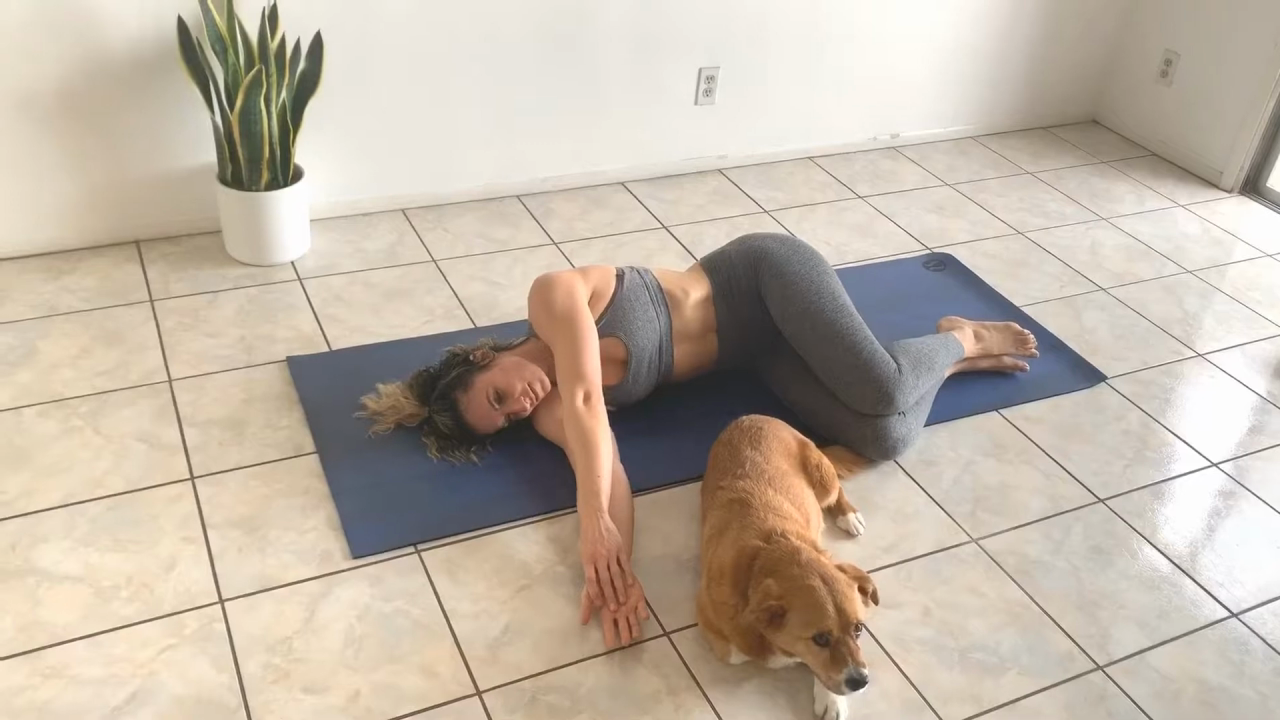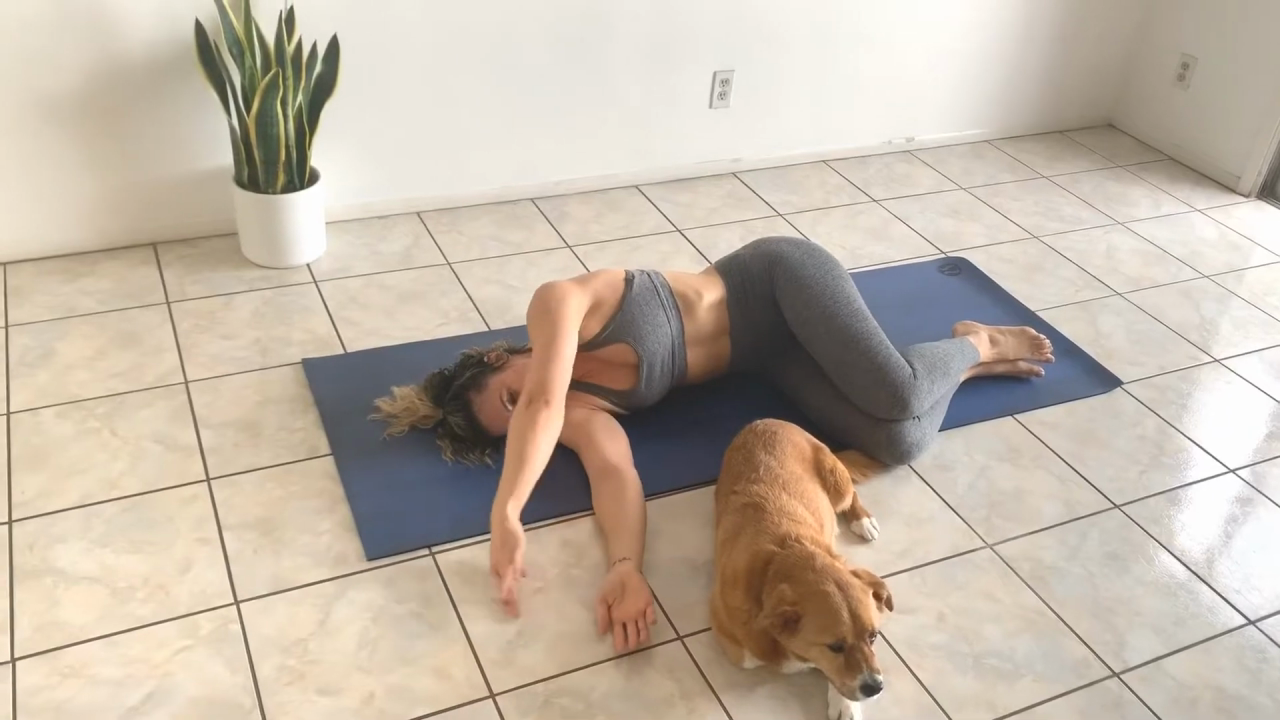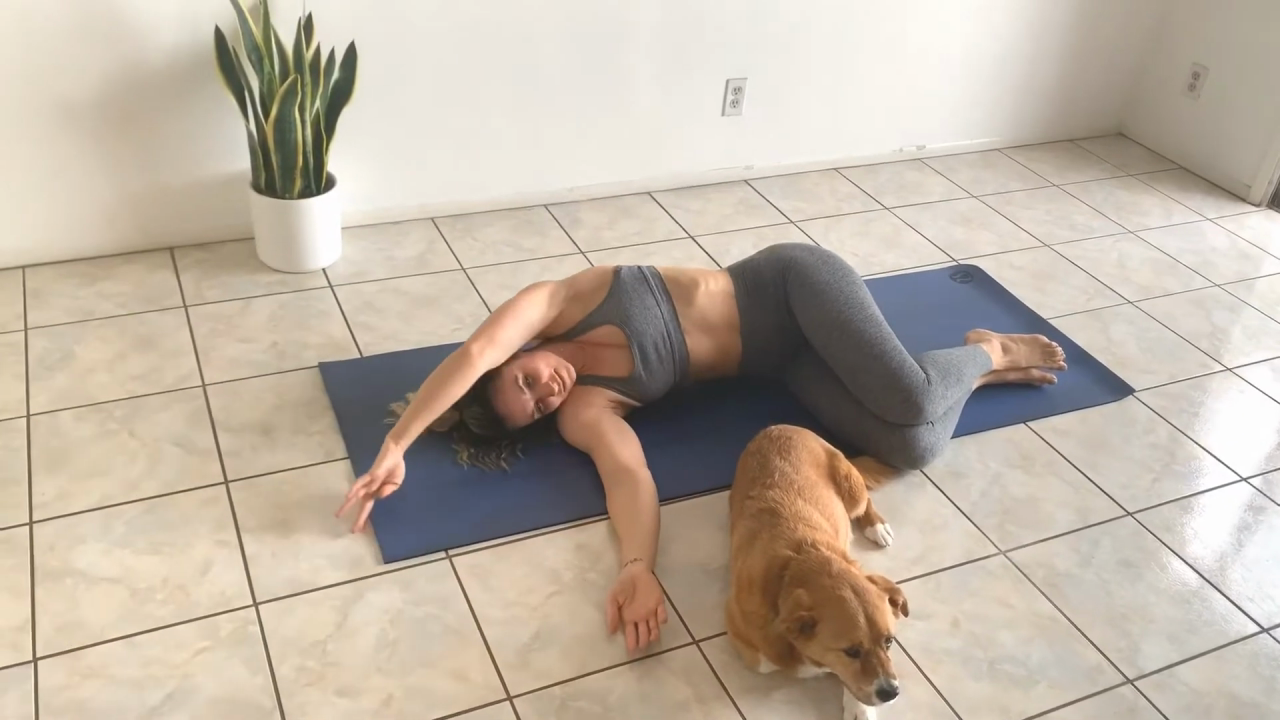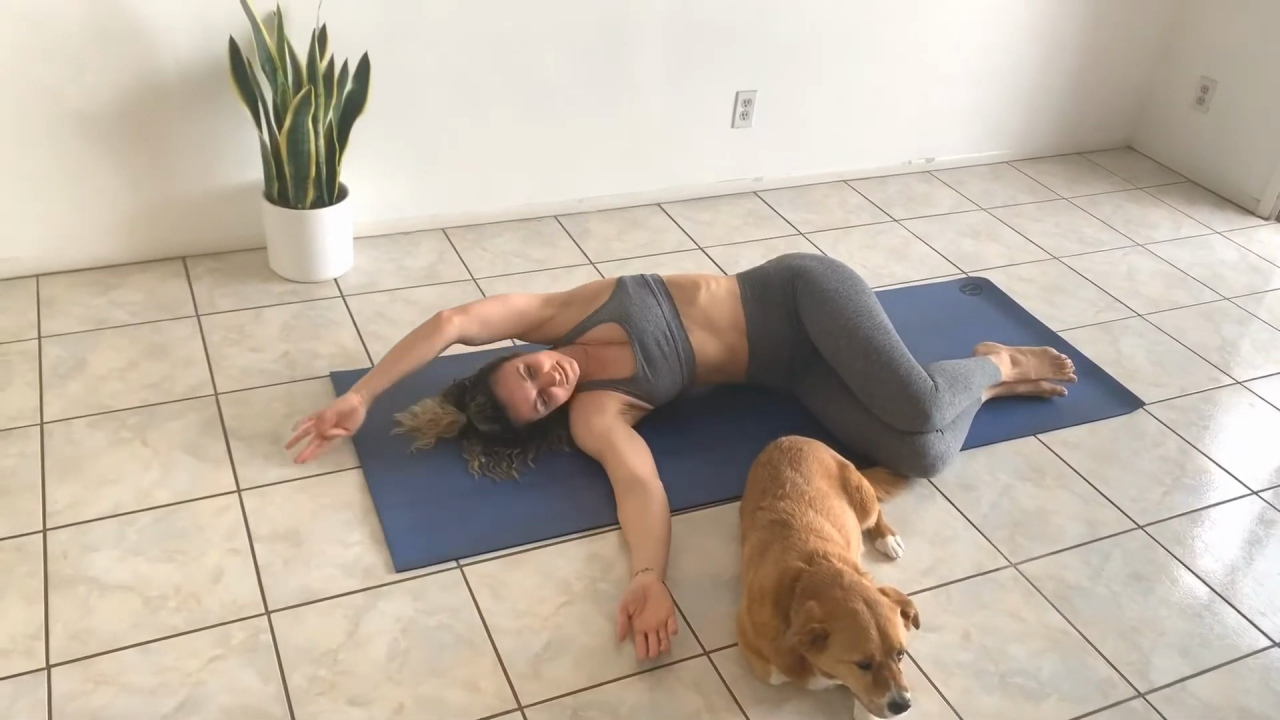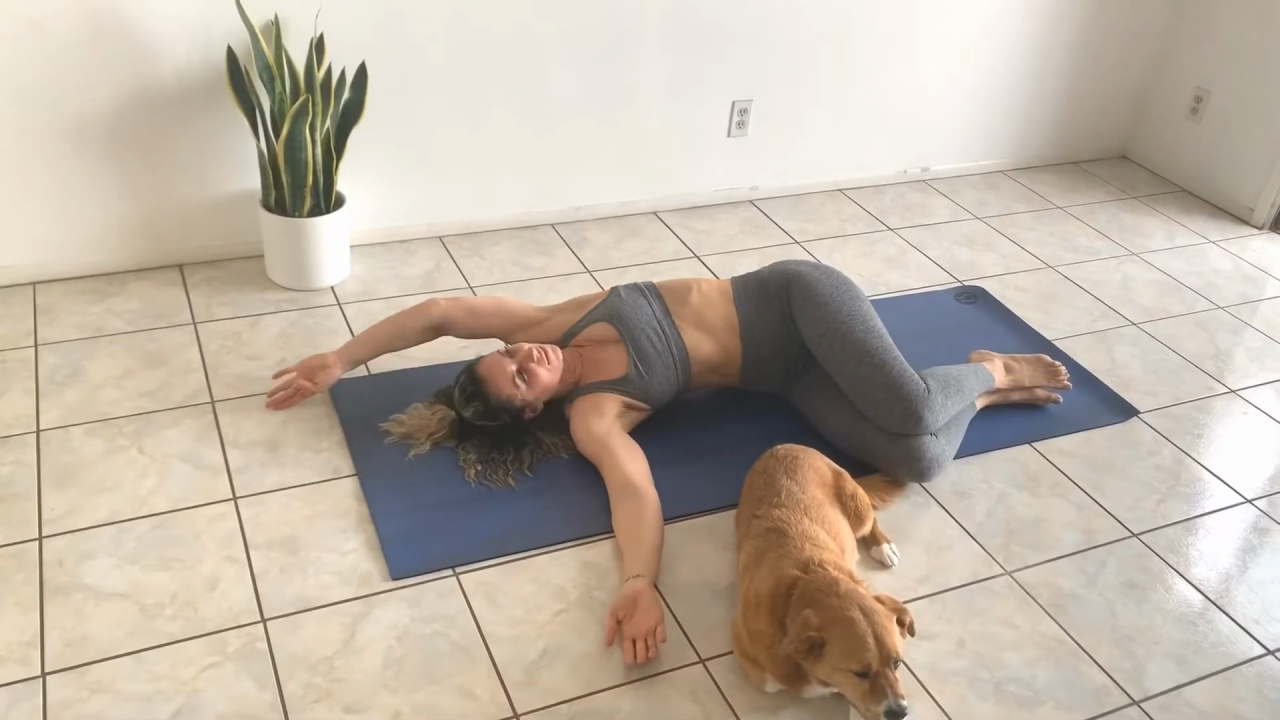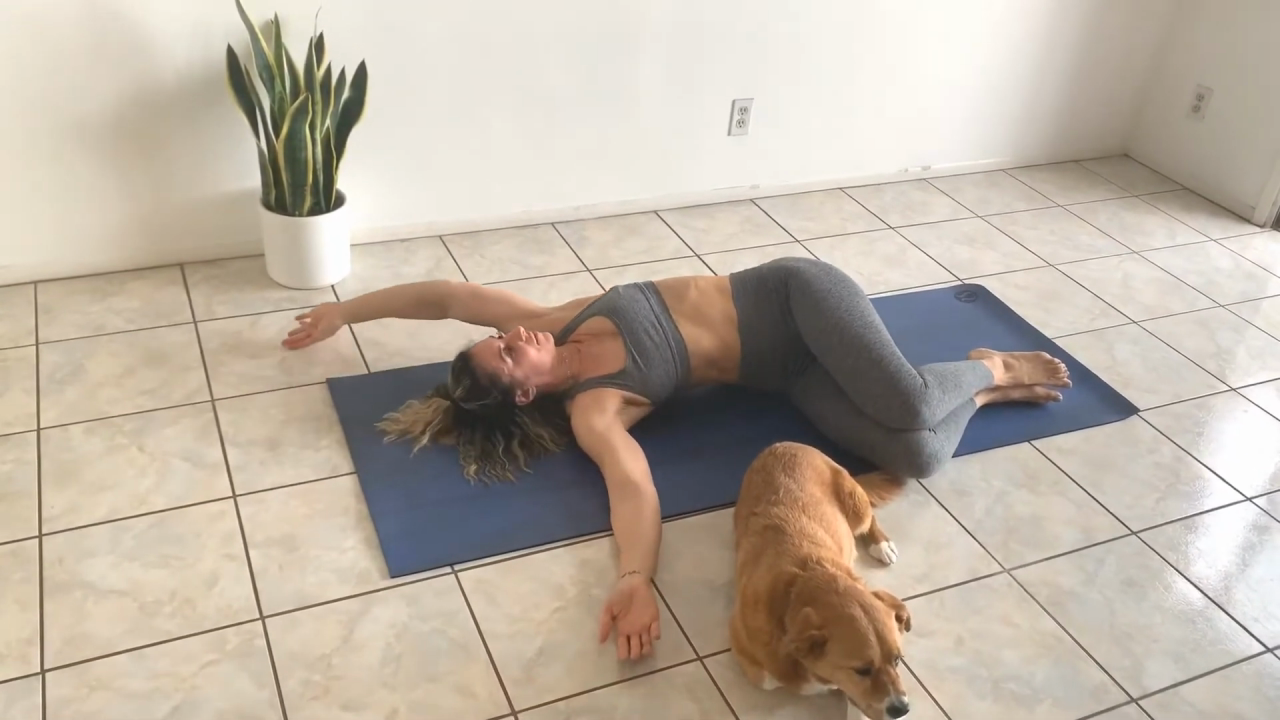
dt=0.7s
person 1, frame 1
left shoulder: (550, 296)
right shoulder: (551, 412)
left elbow: (587, 397)
right elbow: (604, 461)
left wrist: (594, 524)
right wrist: (616, 564)
left hip: (765, 274)
right hip: (751, 348)
left knee: (882, 395)
right knee: (882, 437)
left ankle: (959, 339)
right ankle: (952, 357)
person 1, frame 2
left shoulder: (557, 302)
right shoulder: (580, 415)
left elbow: (543, 399)
right elbow: (615, 472)
left wrist: (505, 518)
right wrist: (625, 567)
left hip: (778, 276)
right hip: (765, 354)
left knee: (897, 397)
right knee: (897, 443)
left ankle: (975, 345)
right ankle: (969, 360)
person 1, frame 3
left shoulder: (552, 306)
right shoulder: (582, 411)
left elbow: (473, 354)
right elbow: (628, 474)
left wrist: (396, 441)
right wrist: (636, 567)
left hip: (790, 280)
right hip: (776, 357)
left knee: (910, 404)
right knee: (910, 445)
left ankle: (987, 351)
right ankle: (983, 366)
person 1, frame 4
left shoulder: (551, 313)
right shoulder: (592, 418)
left elbow: (453, 323)
right elbow: (639, 483)
left hip: (797, 289)
right hip: (784, 368)
left knee: (917, 410)
right knee: (918, 453)
left ankle: (994, 364)
right ankle: (989, 380)
person 1, frame 5
right shoulder: (590, 418)
right elbow: (634, 488)
left hip: (792, 295)
right hip: (779, 372)
left knee: (909, 414)
right knee: (914, 456)
left ankle: (990, 371)
right ankle: (983, 386)
person 1, frame 6
right shoulder: (591, 412)
left elbow: (448, 295)
right elbow: (634, 486)
left hip: (791, 292)
right hip: (779, 369)
left knee: (908, 408)
right knee: (914, 454)
left ankle: (989, 370)
right ankle: (981, 386)
